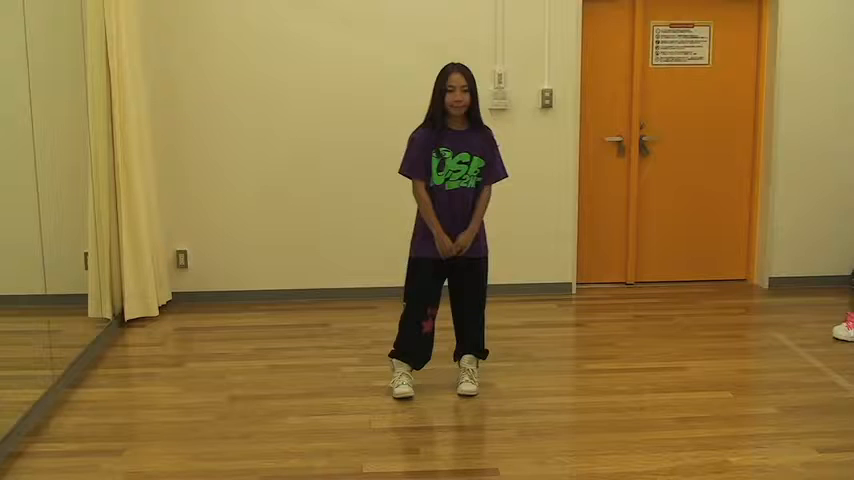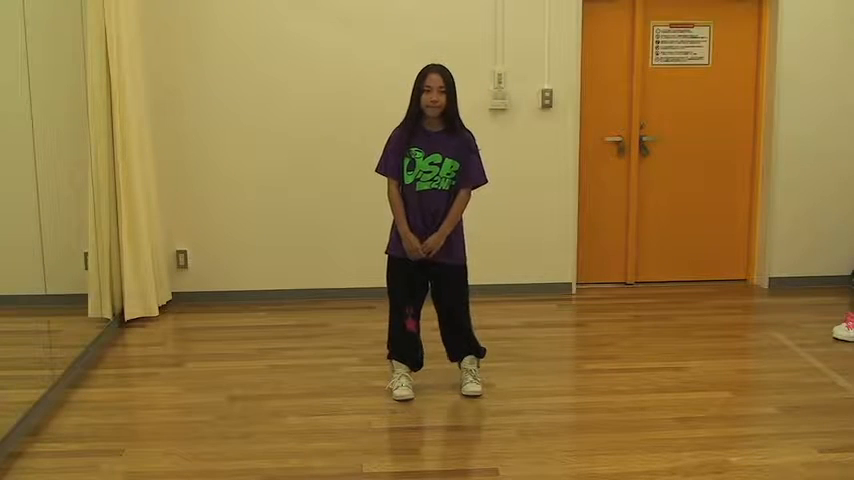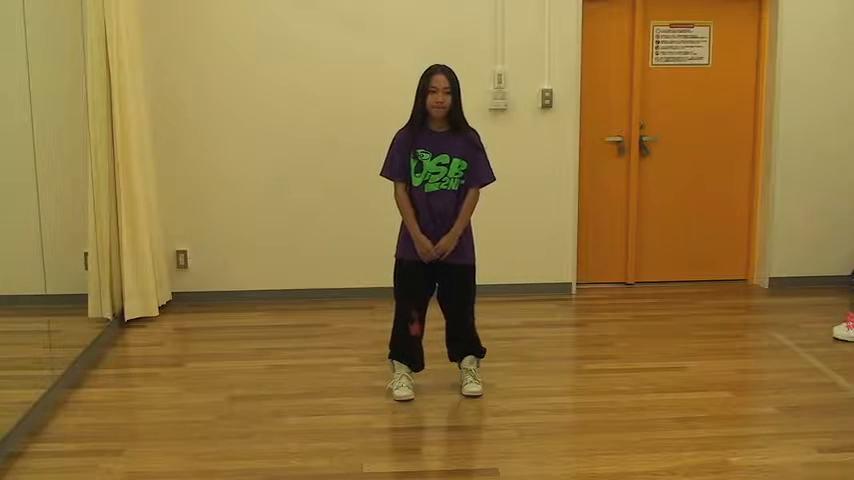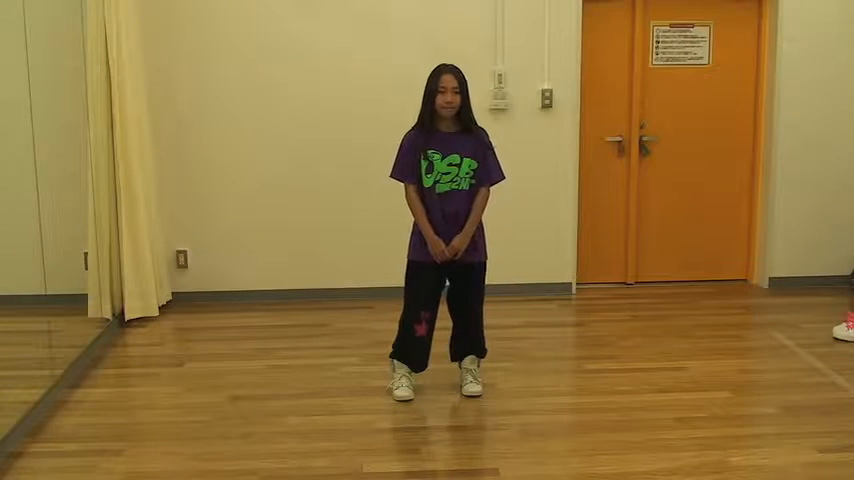
dt=0.7s
person 1, frame 1
left shoulder: (483, 138)
right shoulder: (424, 137)
left elbow: (487, 188)
right elbow: (419, 188)
left wrist: (471, 232)
right wrist: (439, 235)
left hip: (471, 240)
right hip: (430, 239)
left knee: (470, 304)
right knee: (420, 304)
left ankle: (468, 364)
right ankle: (403, 366)
person 1, frame 2
left shoulder: (462, 140)
right shoulder: (402, 137)
left elbow: (465, 192)
right elbow: (392, 187)
left wrist: (441, 236)
right wrist: (406, 234)
left hip: (447, 242)
right hip: (406, 241)
left knee: (454, 305)
right knee: (404, 307)
left ankle: (469, 364)
right ankle: (402, 368)
person 1, frame 3
left shoulder: (468, 140)
right shoulder: (407, 138)
left elbow: (473, 191)
right elbow: (400, 190)
left wrist: (453, 236)
right wrist: (418, 237)
left hip: (457, 243)
right hip: (415, 243)
left knee: (460, 307)
right knee: (410, 308)
left ankle: (469, 365)
right ankle: (402, 369)
person 1, frame 4
left shoulder: (477, 139)
right shoulder: (416, 139)
left elbow: (483, 190)
right elbow: (411, 191)
left wrist: (465, 236)
right wrist: (431, 238)
left hip: (468, 242)
right hip: (427, 243)
left knee: (468, 306)
right knee: (418, 308)
left ankle: (469, 366)
right ankle: (403, 369)
